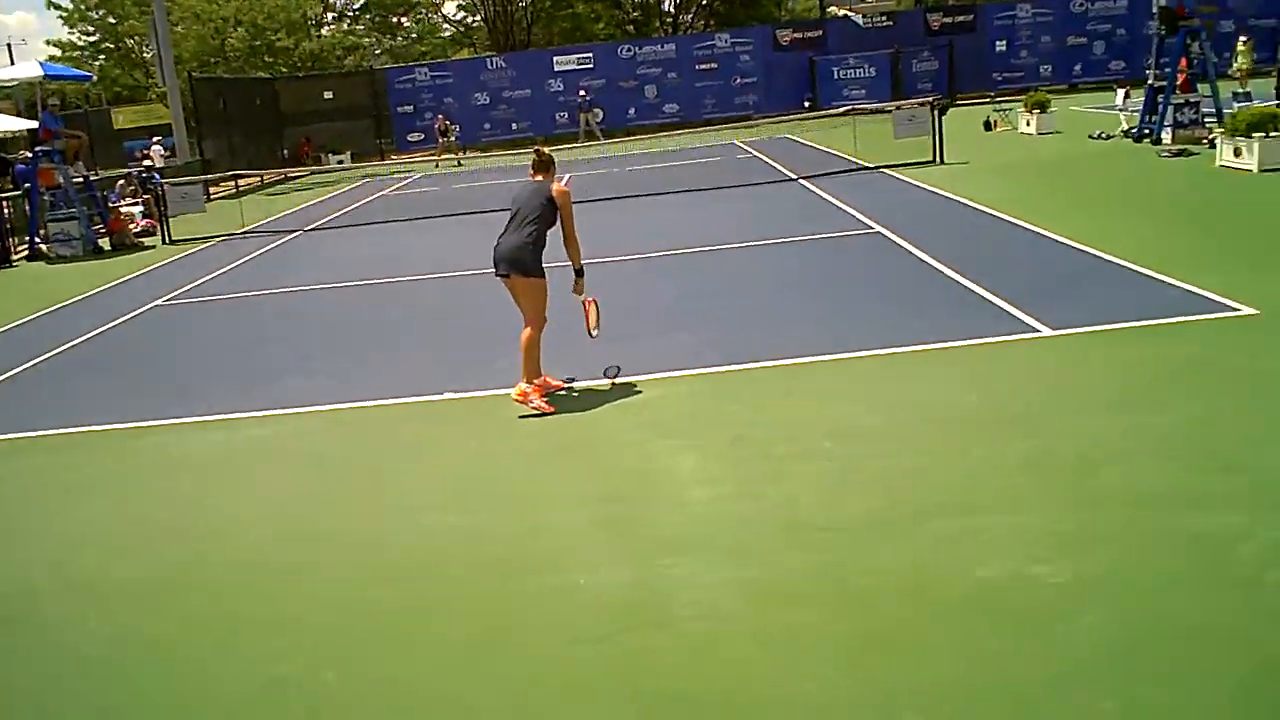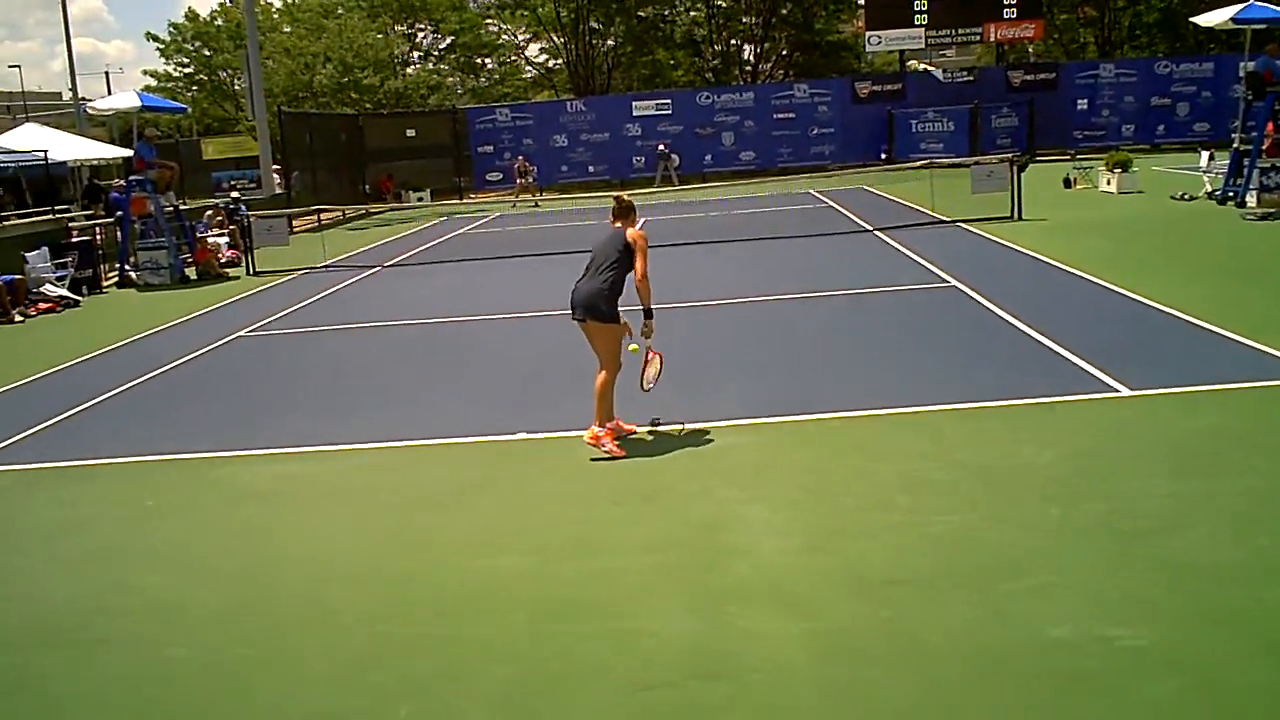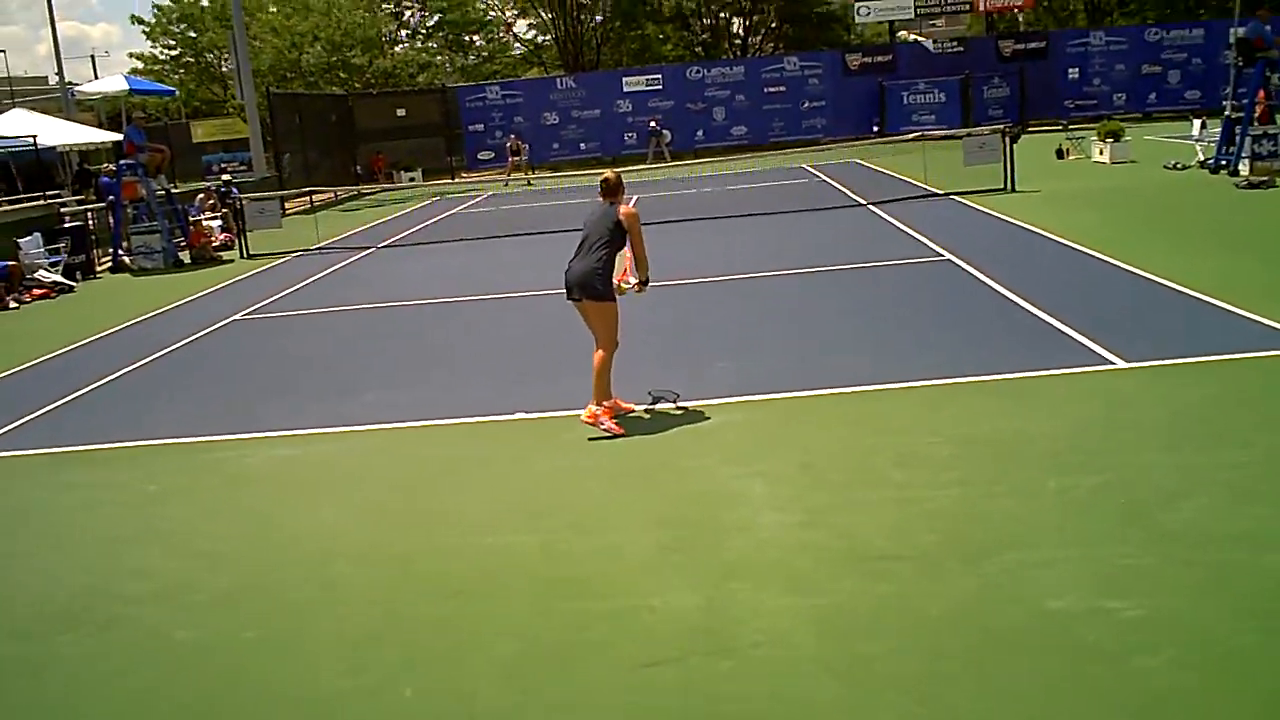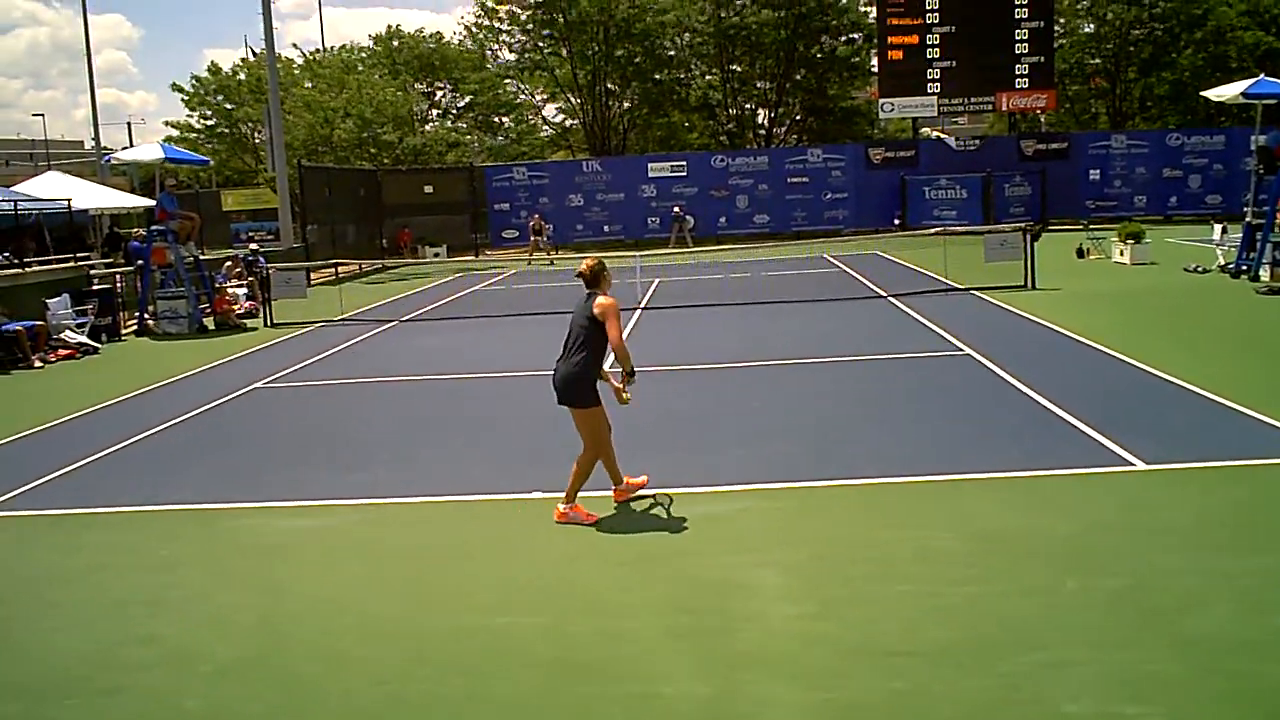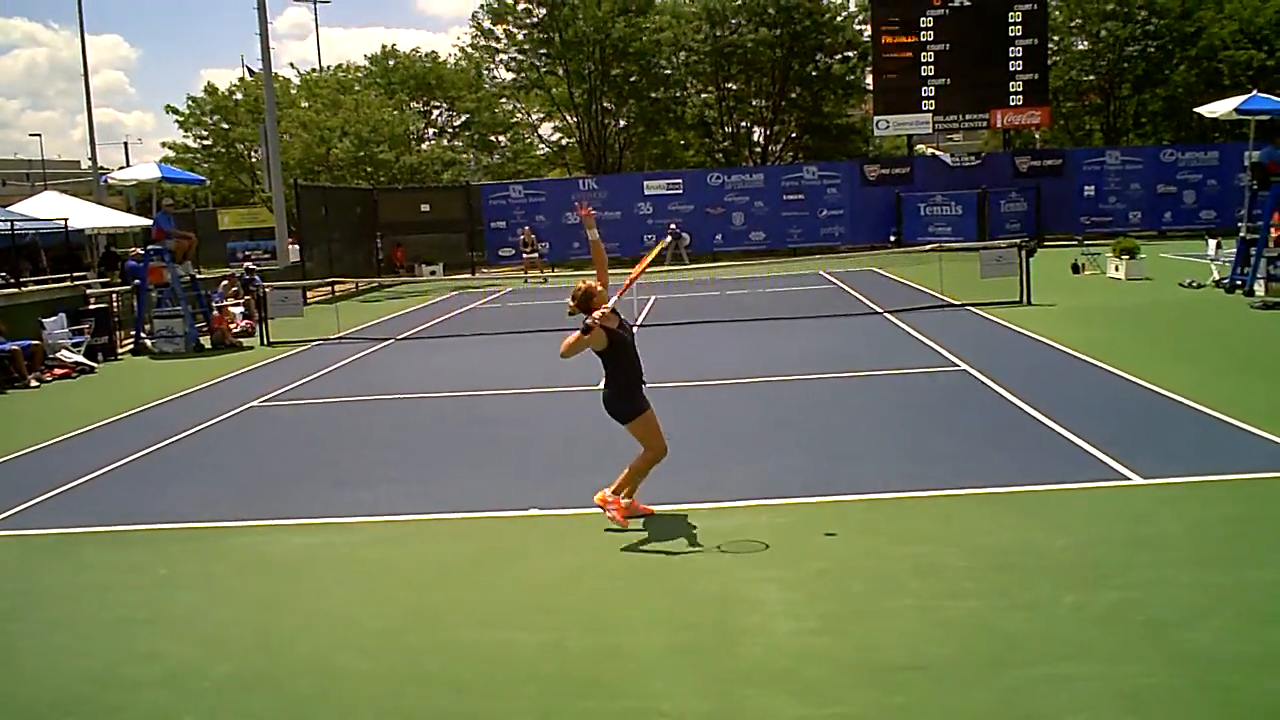
dt=1s
person 1, frame 1
left shoulder: (521, 192)
right shoulder: (559, 191)
right elbow: (569, 237)
left wrist: (530, 269)
right wrist: (579, 274)
left hip: (502, 251)
right hip: (523, 253)
left knee: (533, 321)
right knee: (535, 322)
left ankle: (536, 378)
right ankle: (525, 386)
person 1, frame 2
left shoulder: (605, 238)
right shoulder: (636, 235)
right elbow: (640, 277)
left wrist: (618, 320)
right wrist: (648, 315)
left hip: (579, 296)
right hip: (598, 299)
left knee: (610, 365)
right knee: (610, 367)
left ankle: (609, 422)
right ankle: (598, 430)
person 1, frame 3
left shoulder: (593, 214)
right shoulder: (627, 213)
right elbow: (639, 255)
left wrist: (611, 283)
right wrist: (643, 280)
left hip: (574, 276)
right hip: (593, 279)
left knee: (605, 343)
right knee: (607, 345)
left ankle: (607, 401)
right ankle: (595, 409)
person 1, frame 4
left shoulder: (585, 304)
right shoulder: (607, 303)
right elbow: (617, 345)
left wrist: (612, 383)
right wrist: (630, 372)
left hip: (566, 375)
right hip: (577, 381)
left knee: (603, 433)
right knee: (594, 447)
left ankle: (620, 485)
right ankle: (566, 506)
person 1, frame 5
left shoulder: (607, 311)
right shoulder: (596, 331)
left elbow: (601, 263)
right elbow: (564, 351)
left wrist: (591, 229)
right wrist: (588, 328)
left hip: (630, 393)
right hip: (622, 398)
left knee: (654, 445)
right knee: (657, 449)
left ankle: (625, 501)
right ankle: (610, 495)
